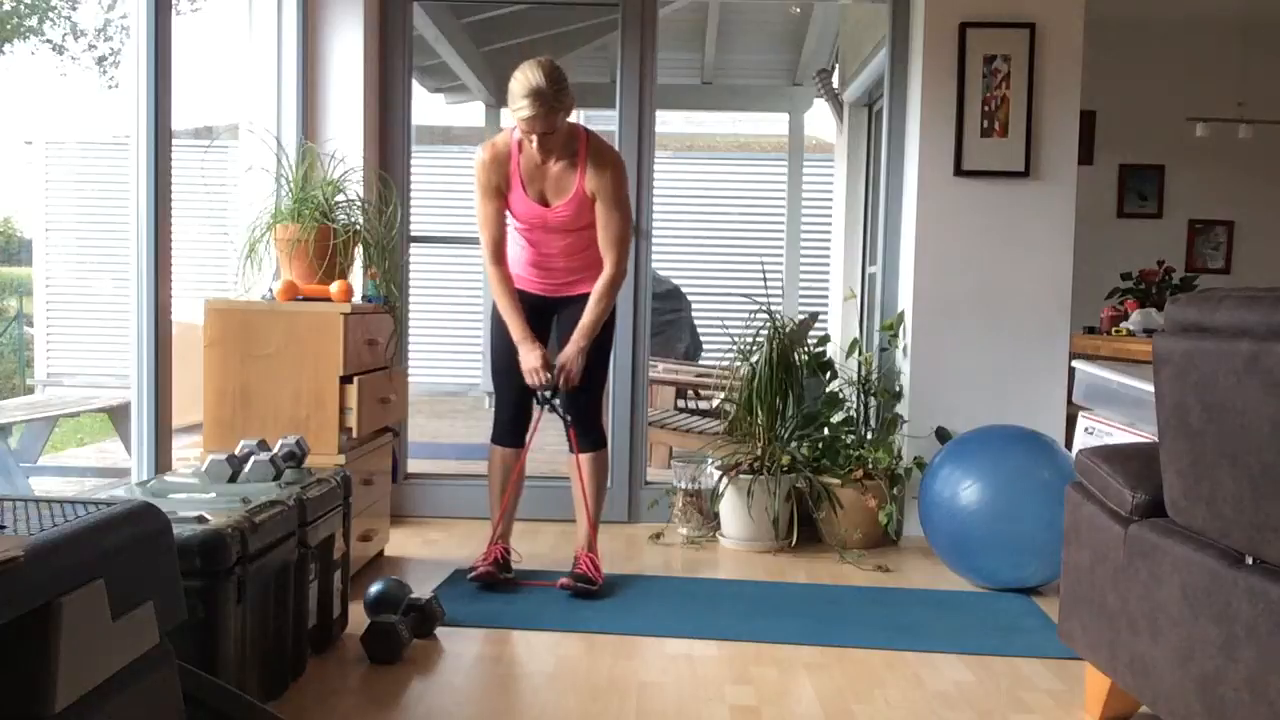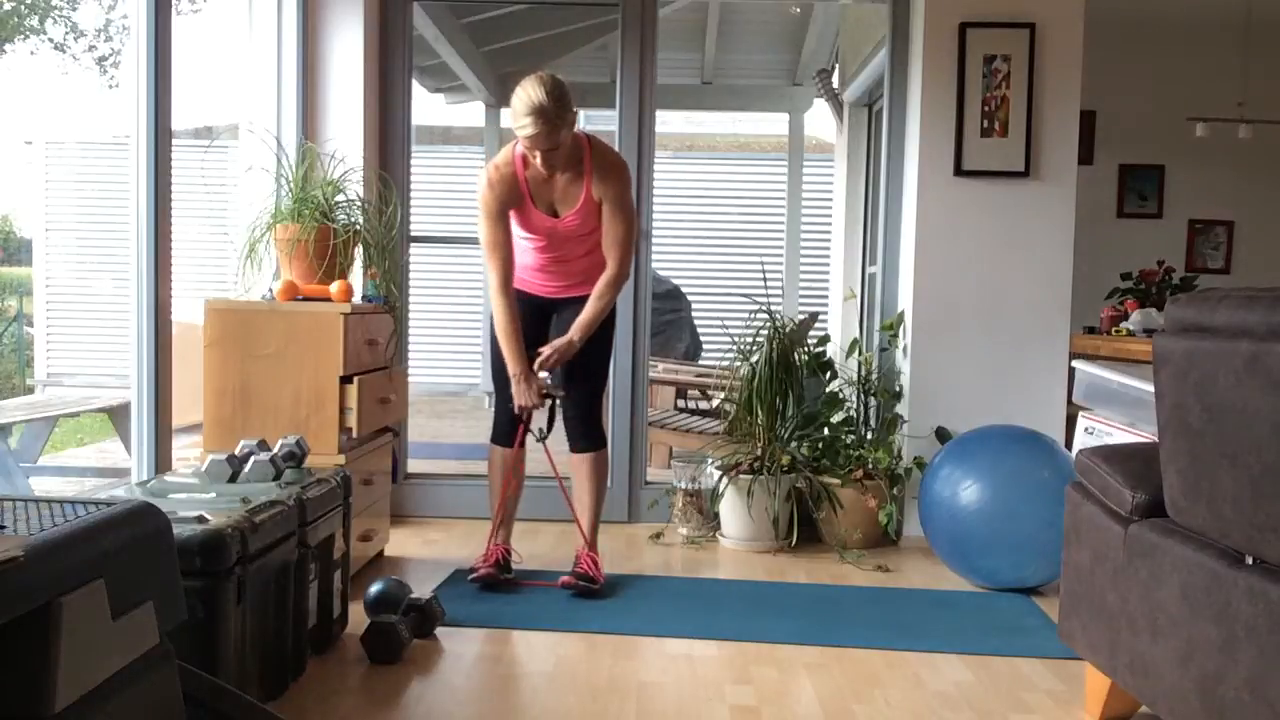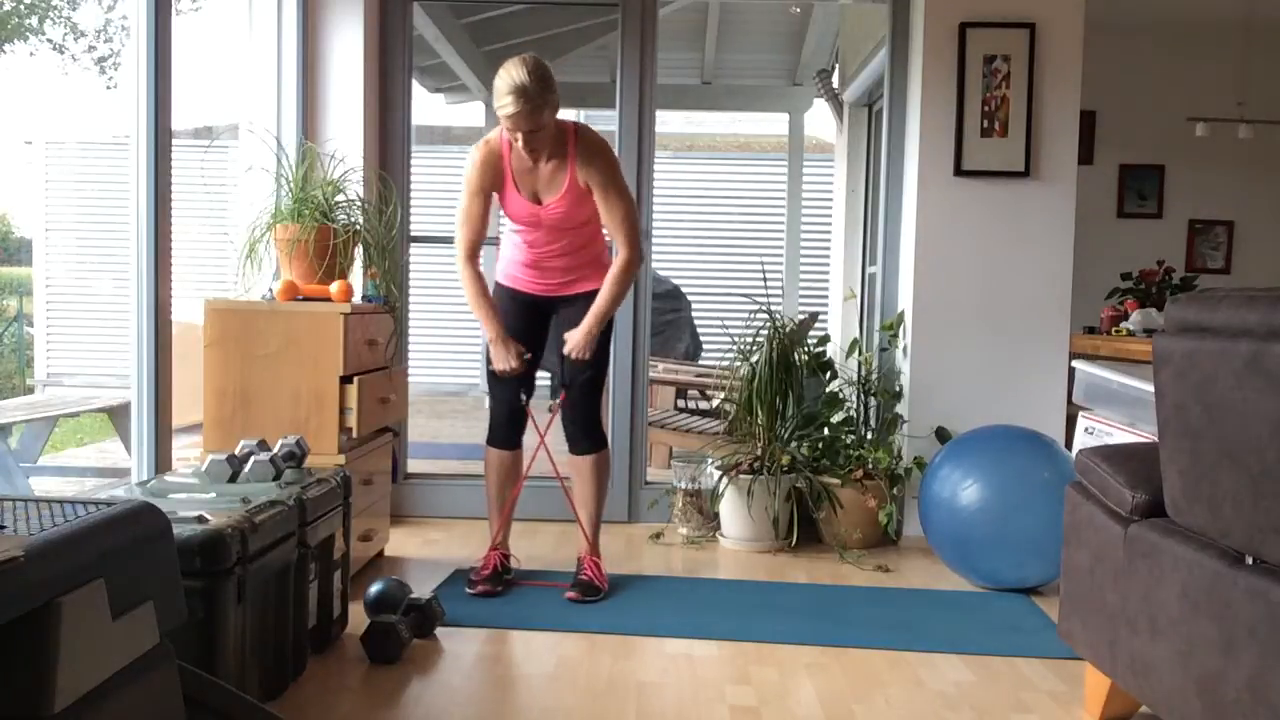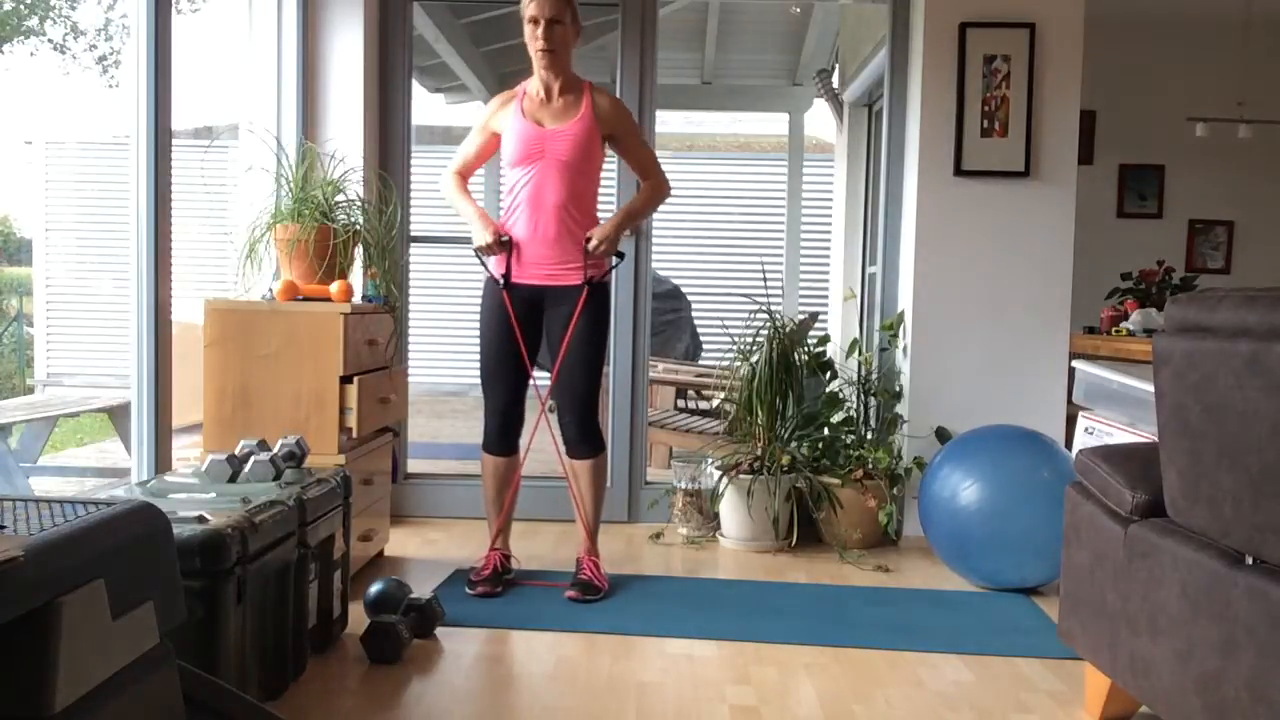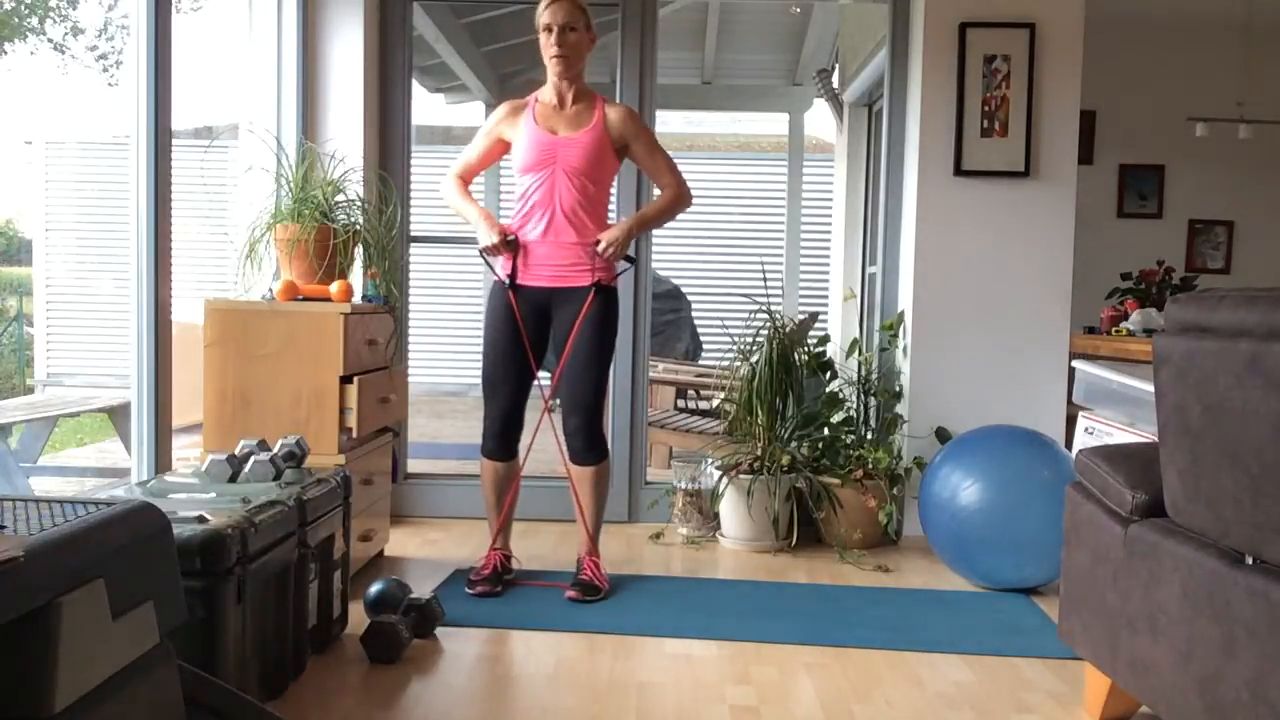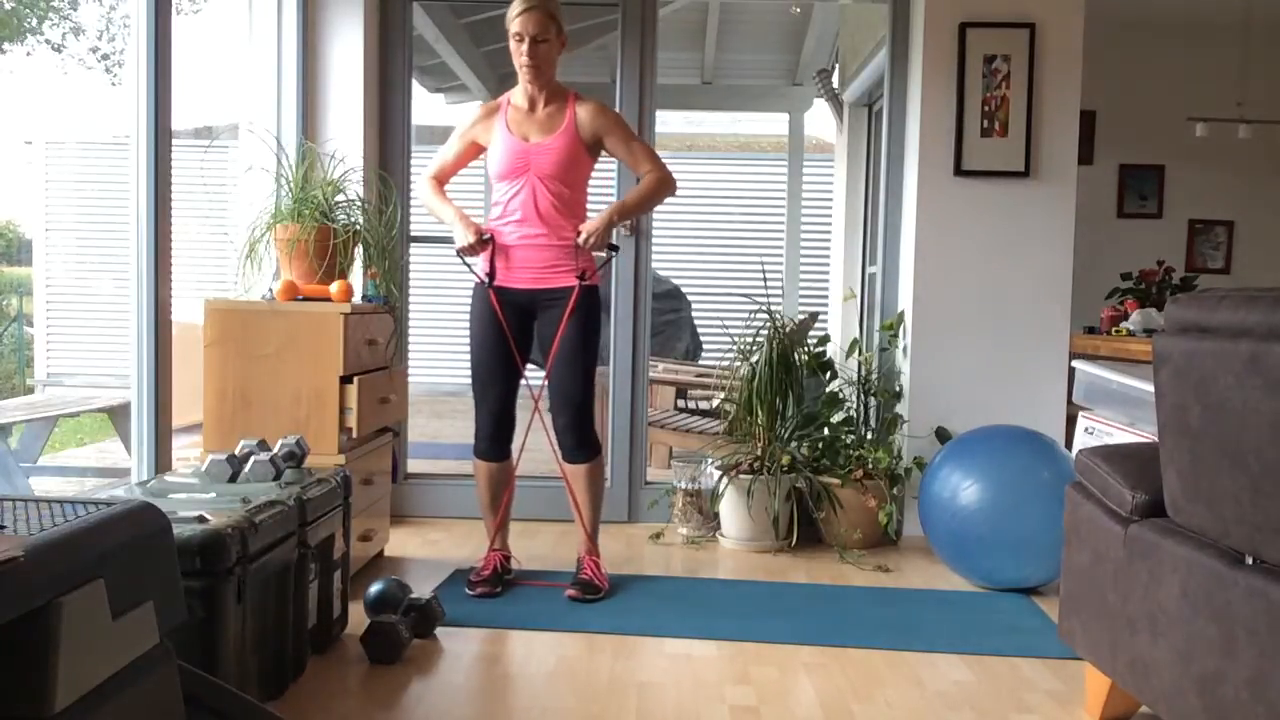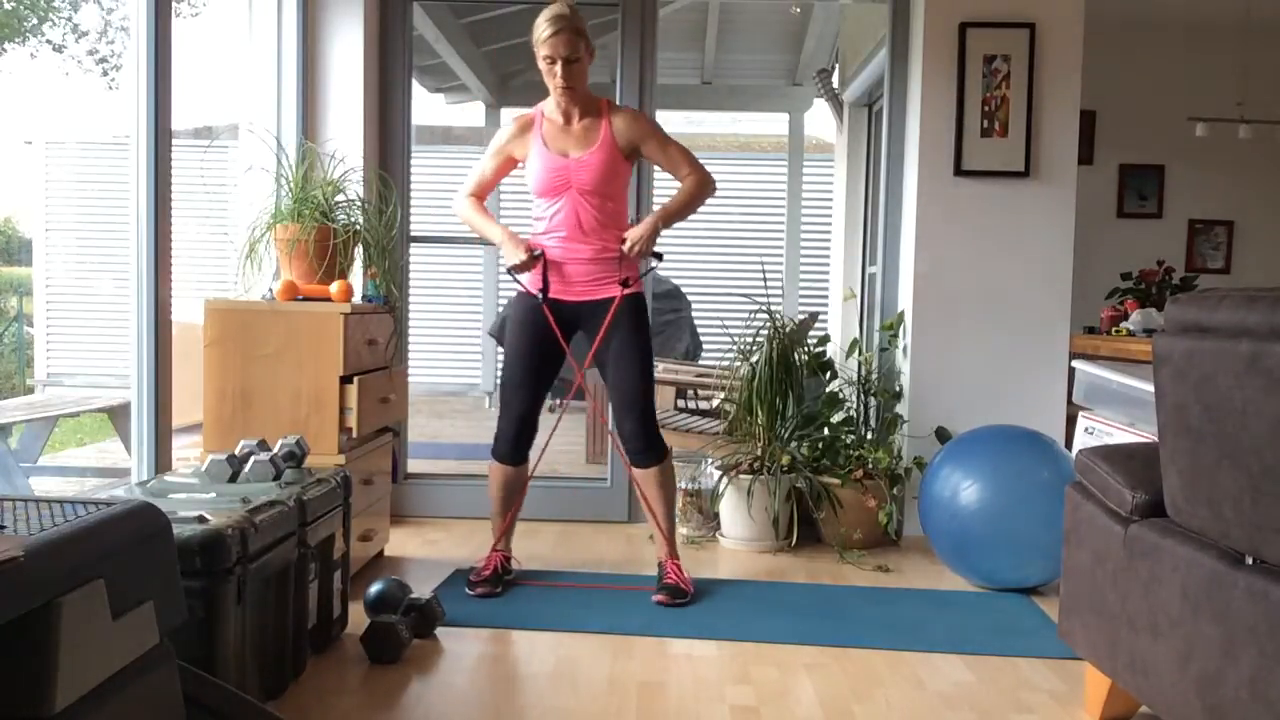
dt=0.7s
person 1, frame 1
left shoulder: (602, 163)
right shoulder: (494, 159)
left elbow: (614, 265)
right elbow: (494, 258)
left wrist: (579, 344)
right wrist: (524, 341)
left hip: (584, 295)
right hip: (520, 293)
left knee: (583, 415)
right knee: (509, 414)
left ankle: (587, 551)
right ankle: (498, 546)
person 1, frame 2
left shoulder: (608, 169)
right shoulder: (500, 175)
left elbow: (618, 266)
right elbow: (498, 283)
left wrist: (573, 339)
right wrist: (518, 372)
left hip: (586, 296)
right hip: (524, 293)
left knee: (582, 418)
right knee: (509, 414)
left ankle: (588, 552)
right ankle: (498, 547)
person 1, frame 3
left shoulder: (591, 153)
right shoulder: (487, 157)
left elbow: (629, 252)
right elbow: (467, 258)
left wrist: (591, 327)
right wrist: (495, 338)
left hip: (583, 292)
right hip: (517, 289)
left knee: (582, 419)
right knee: (505, 417)
left ankle: (591, 556)
right ankle: (498, 550)
person 1, frame 4
left shoulder: (602, 108)
right shoulder: (503, 107)
left elbow: (655, 183)
right elbow: (455, 175)
left wrist: (619, 223)
right wrist: (478, 220)
left hip: (578, 282)
right hip: (511, 279)
left knee: (578, 419)
right knee: (501, 416)
left ankle: (589, 555)
right ankle: (498, 551)
person 1, frame 5
left shoulder: (616, 119)
right shoulder: (512, 115)
left elbow: (677, 192)
right elbow: (454, 179)
left wrist: (631, 226)
right wrist: (483, 220)
left hip: (587, 287)
right hip: (518, 283)
left knee: (582, 422)
right knee: (500, 418)
left ankle: (590, 555)
right ankle: (498, 551)
person 1, frame 6
left shoulder: (588, 115)
right shoulder: (488, 118)
left elbow: (660, 179)
right elbow: (429, 181)
left wrist: (611, 215)
right wrist: (458, 220)
left hip: (568, 286)
right hip: (500, 284)
left knee: (572, 421)
right knee: (492, 421)
left ankle: (590, 555)
right ankle: (497, 551)
person 1, frame 7
left shoulder: (624, 125)
right shoulder: (522, 132)
left elbow: (699, 181)
right elbow: (466, 200)
left wrist: (655, 222)
right wrist: (505, 238)
left hip: (614, 296)
right hip: (542, 295)
left knee: (637, 427)
right knee: (514, 425)
left ankle: (669, 558)
right ankle: (498, 553)
